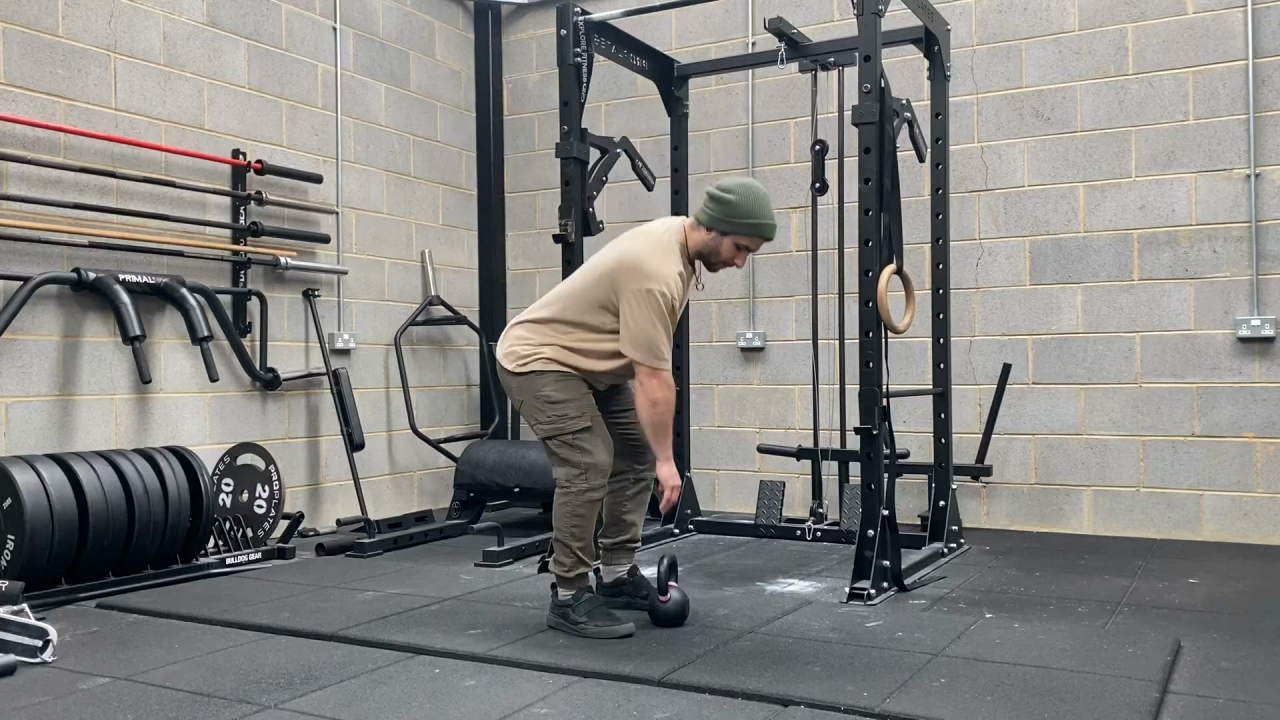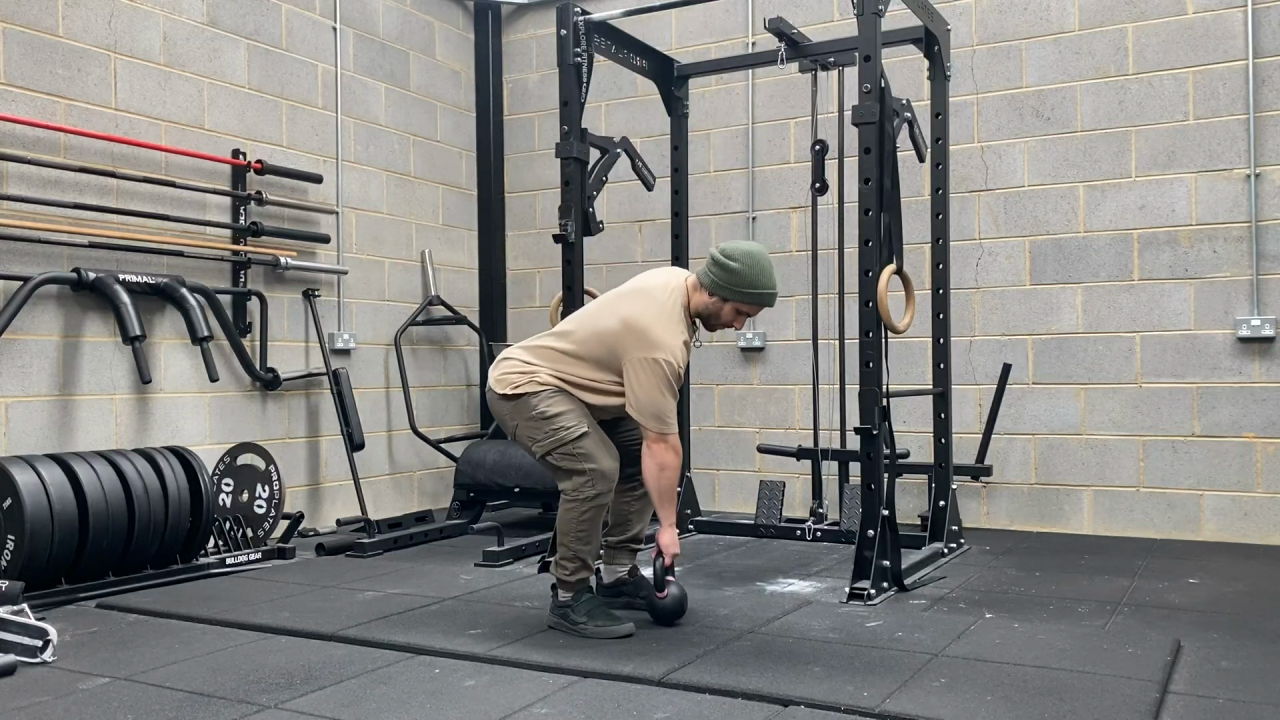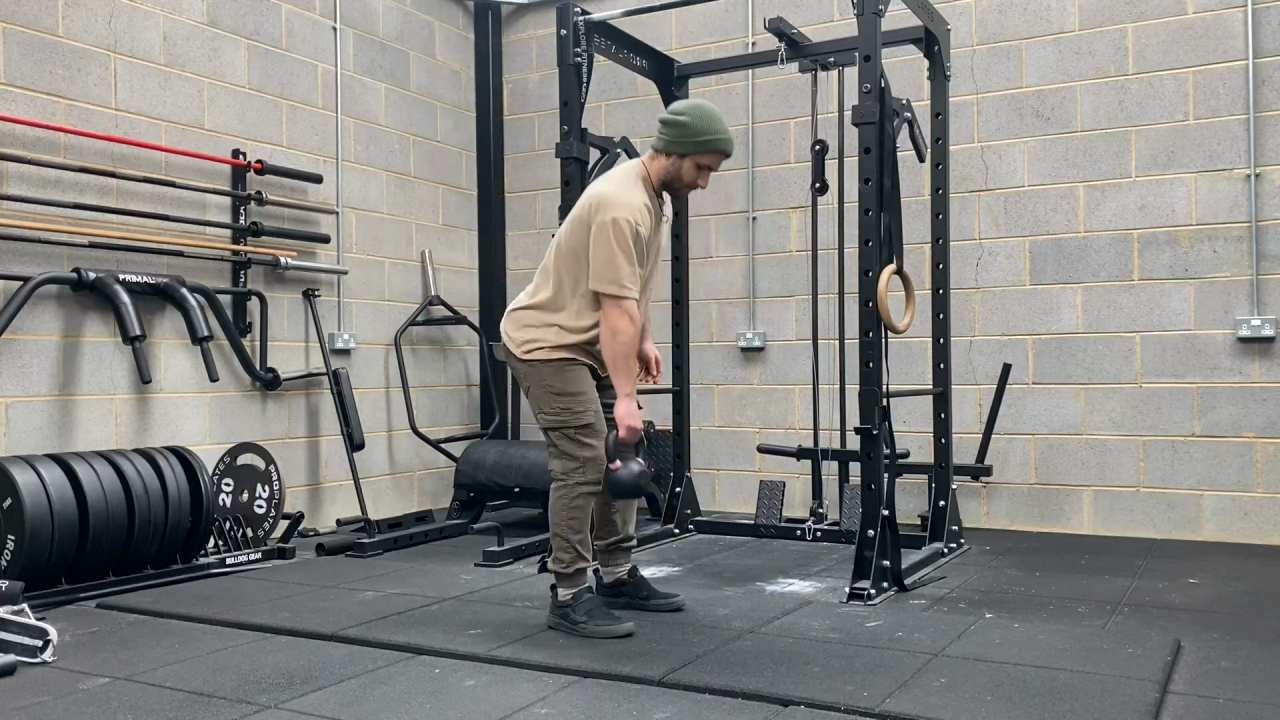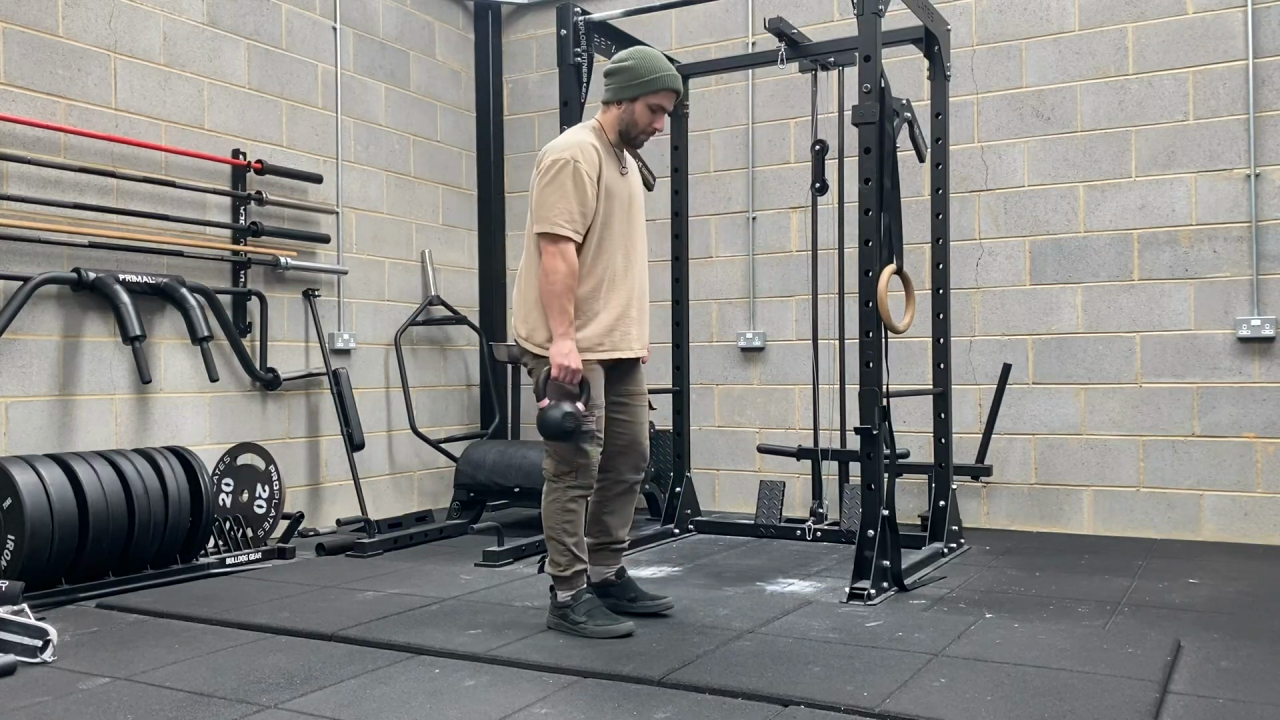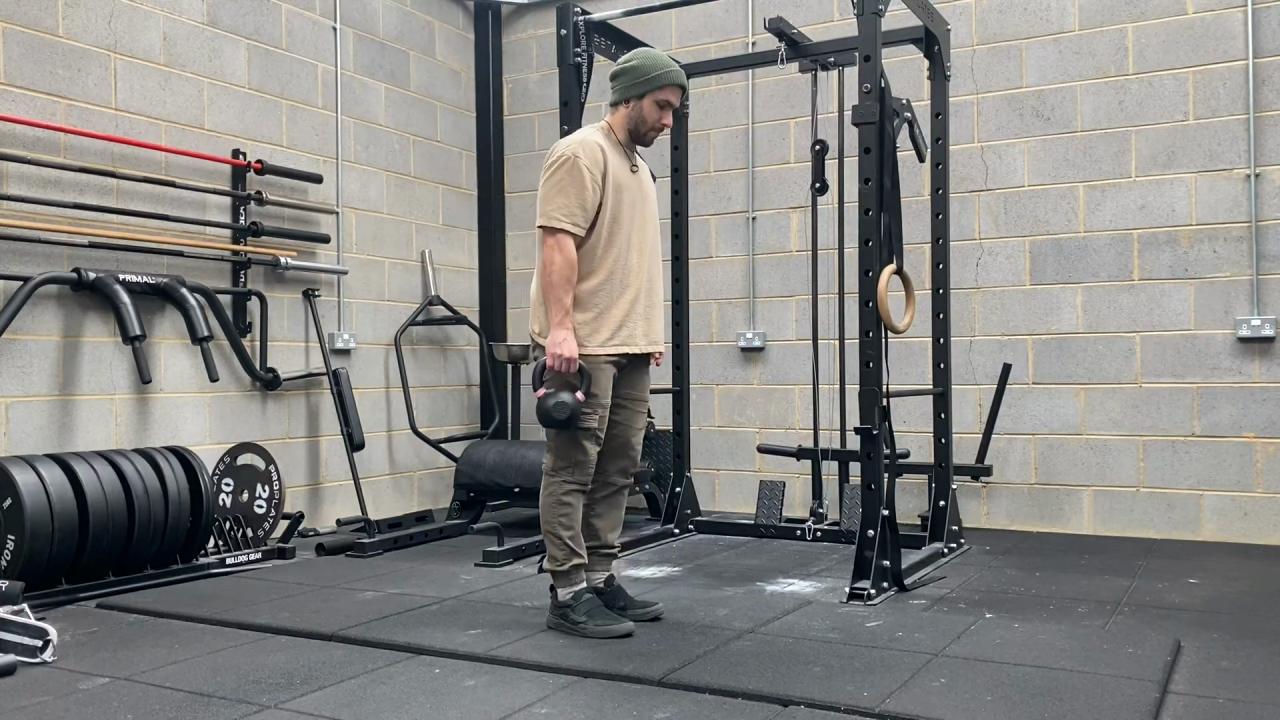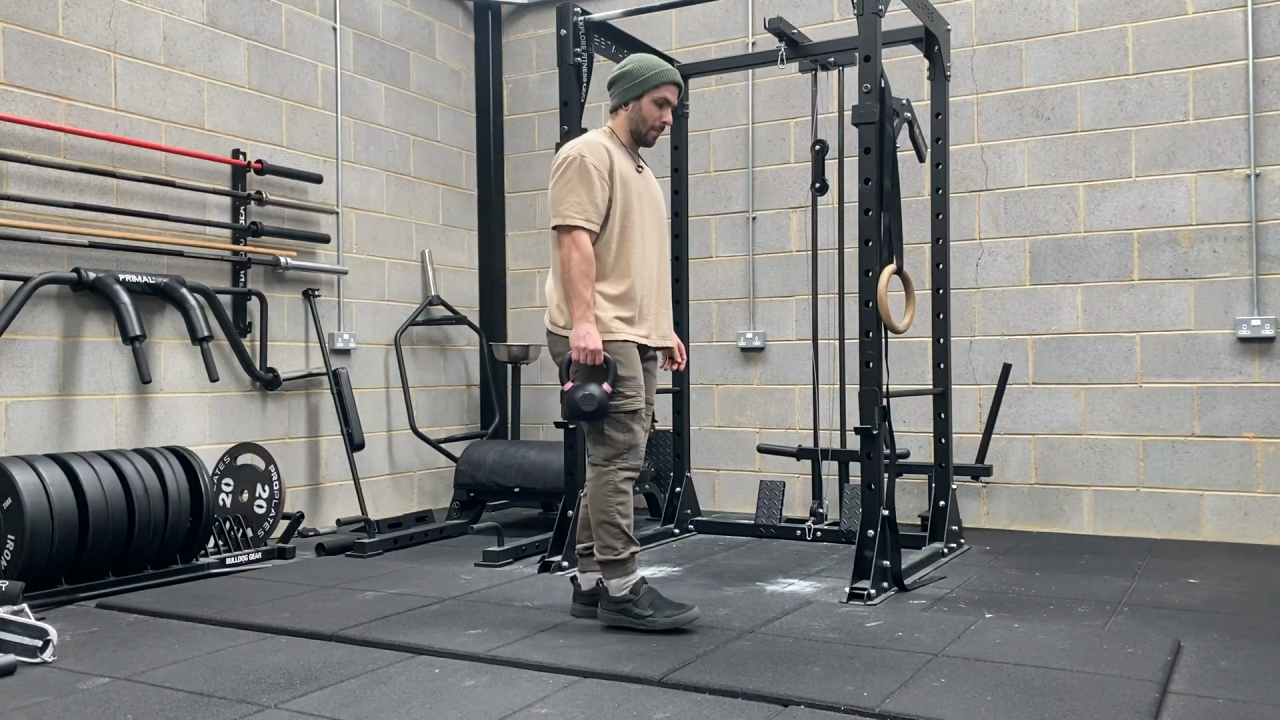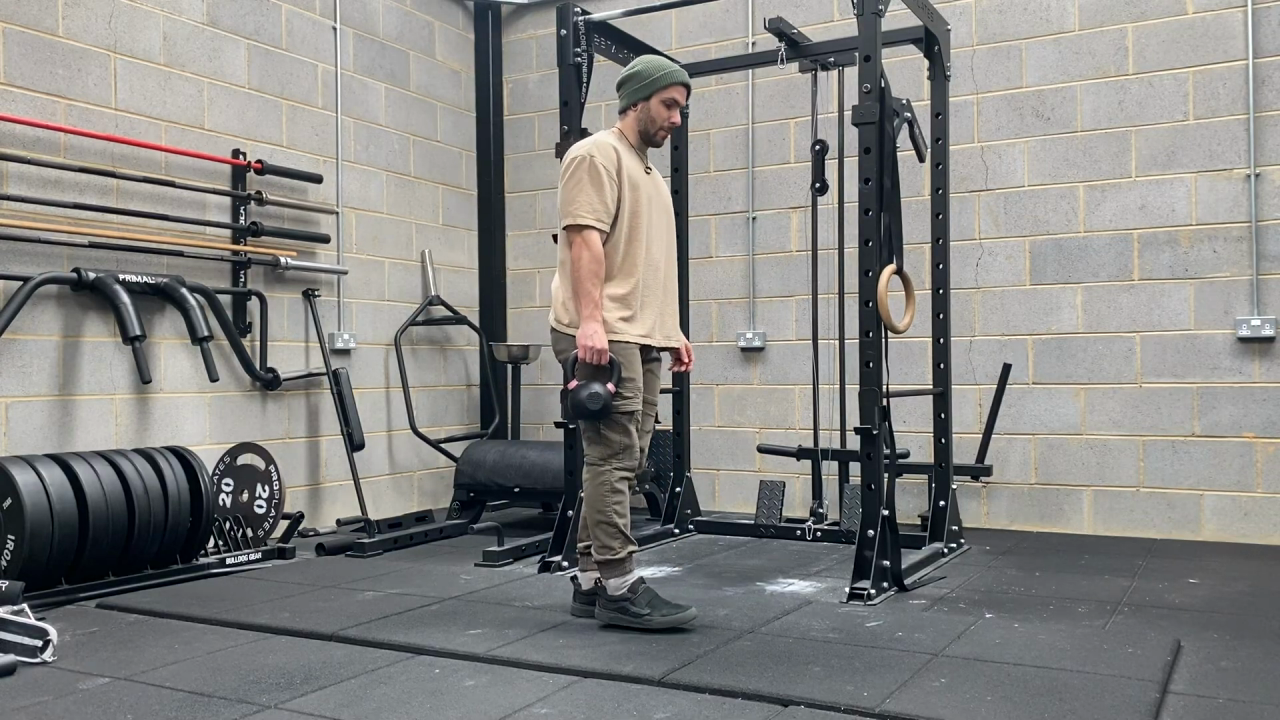
dt=0.5s
person 1, frame 1
left shoulder: (679, 235)
right shoulder: (656, 275)
right elbow: (653, 381)
right wrist: (666, 462)
left hip: (587, 359)
right hip: (535, 357)
left knee: (637, 457)
right knee: (588, 464)
left ankle: (616, 574)
right ankle: (569, 595)
person 1, frame 2
left shoulder: (678, 282)
right shoulder: (660, 343)
right elbow: (663, 444)
right wrist: (668, 526)
left hip: (561, 377)
right hip: (522, 385)
left knee: (641, 458)
right knee: (595, 470)
left ankle: (617, 575)
right ankle: (569, 596)
person 1, frame 3
left shoulder: (654, 194)
right shoulder: (623, 204)
right elbow: (616, 310)
left wrist: (642, 342)
right wrist: (626, 400)
left hip: (590, 342)
right hip: (549, 342)
right knee: (582, 463)
left ankle: (616, 577)
right ankle: (569, 596)
person 1, frame 4
left shoulder: (623, 161)
right shoulder: (574, 155)
right elbow: (557, 251)
left wrist: (632, 324)
right wrist: (563, 339)
left hip: (618, 345)
right hip: (571, 347)
left knee: (629, 460)
right knee: (575, 469)
left ankle: (606, 574)
right ankle: (569, 595)
person 1, frame 5
left shoulder: (636, 166)
right shoulder: (582, 153)
right elbow: (558, 243)
left wrist: (650, 329)
right wrist: (559, 328)
left hip: (628, 344)
right hip: (581, 342)
left knee: (617, 468)
right knee: (573, 467)
left ankle: (597, 579)
right ankle: (568, 594)
person 1, frame 6
left shoulder: (640, 170)
right shoulder: (588, 155)
right elbow: (575, 241)
left wrist: (662, 328)
right wrist: (584, 323)
left hip: (634, 334)
right hip: (599, 334)
left knee: (619, 459)
right knee: (618, 455)
left ankle: (592, 581)
right ankle: (621, 587)
person 1, frame 7
left shoulder: (648, 172)
right shoulder: (596, 155)
right elbow: (585, 240)
left wrist: (671, 329)
right wrist: (591, 321)
left hip: (641, 337)
right hip: (602, 335)
left knee: (623, 459)
right knee: (613, 457)
left ankle: (592, 581)
right ankle: (619, 587)
